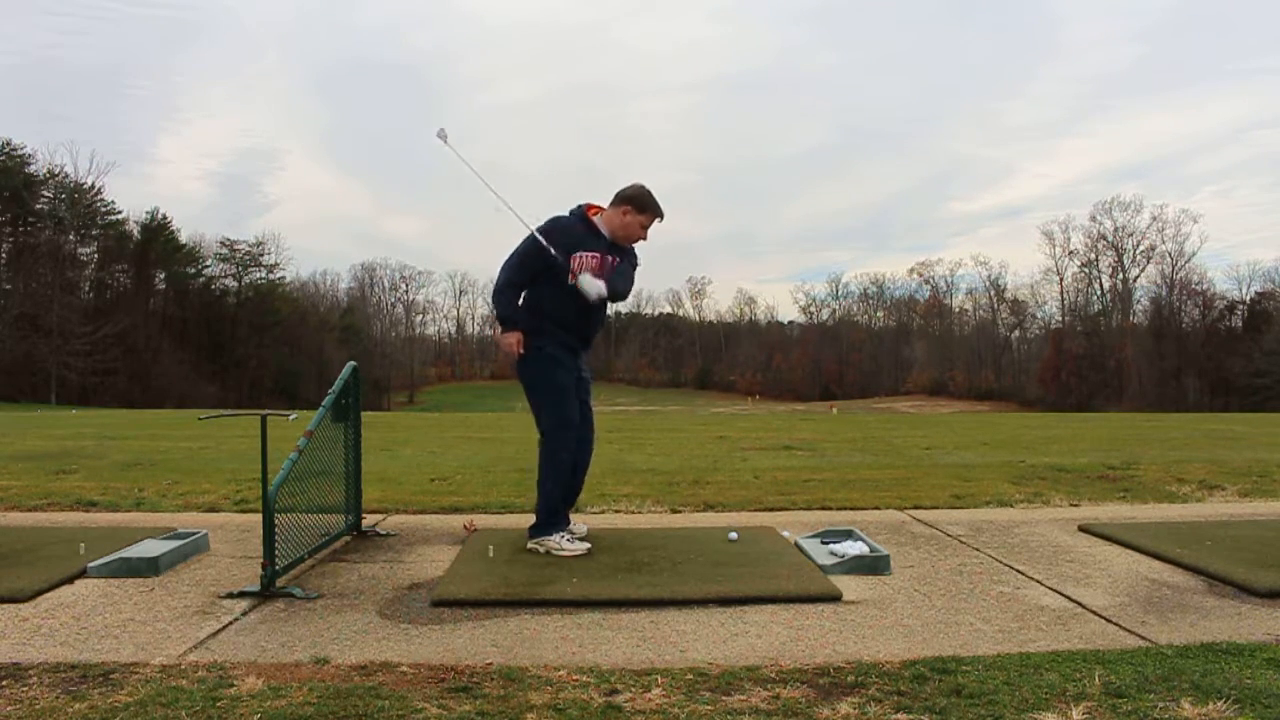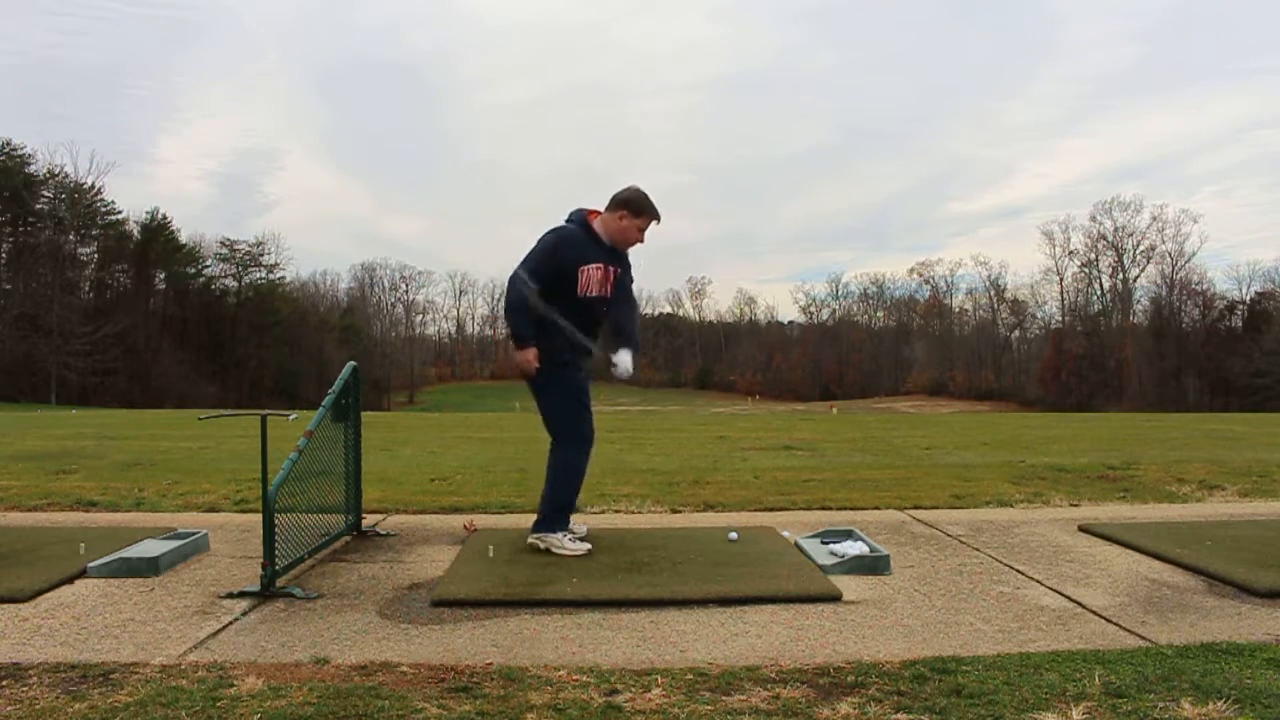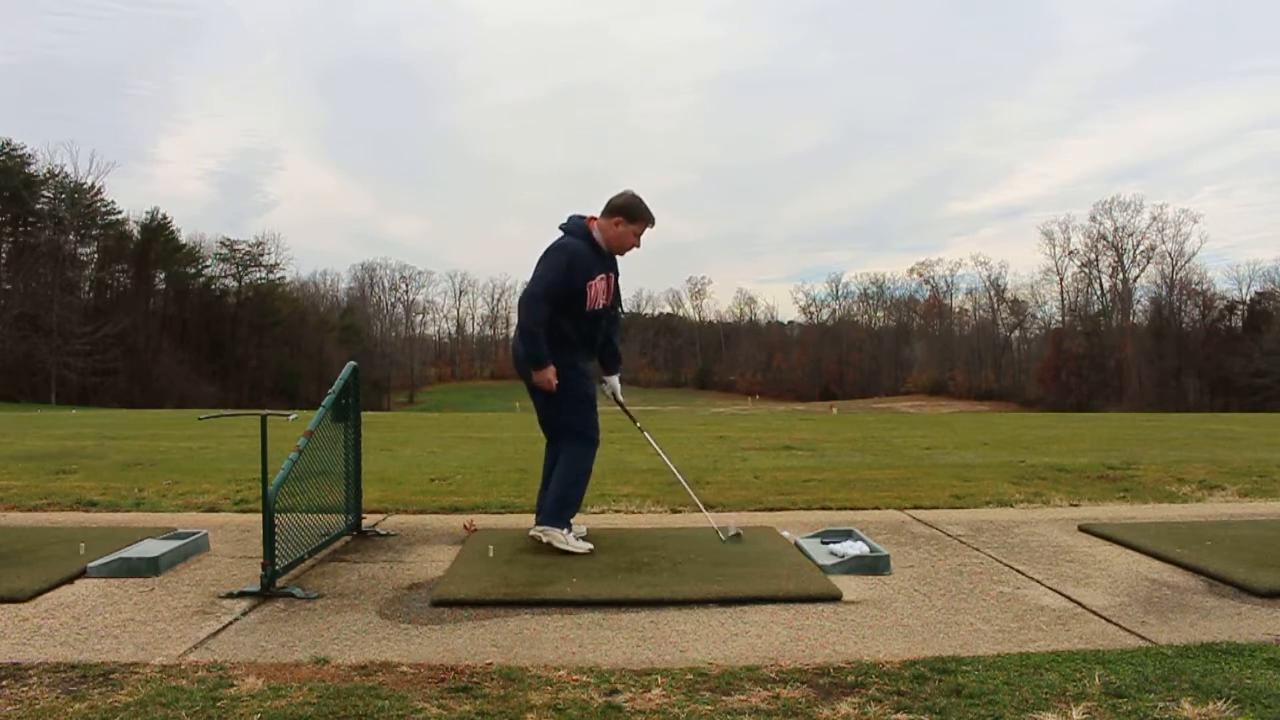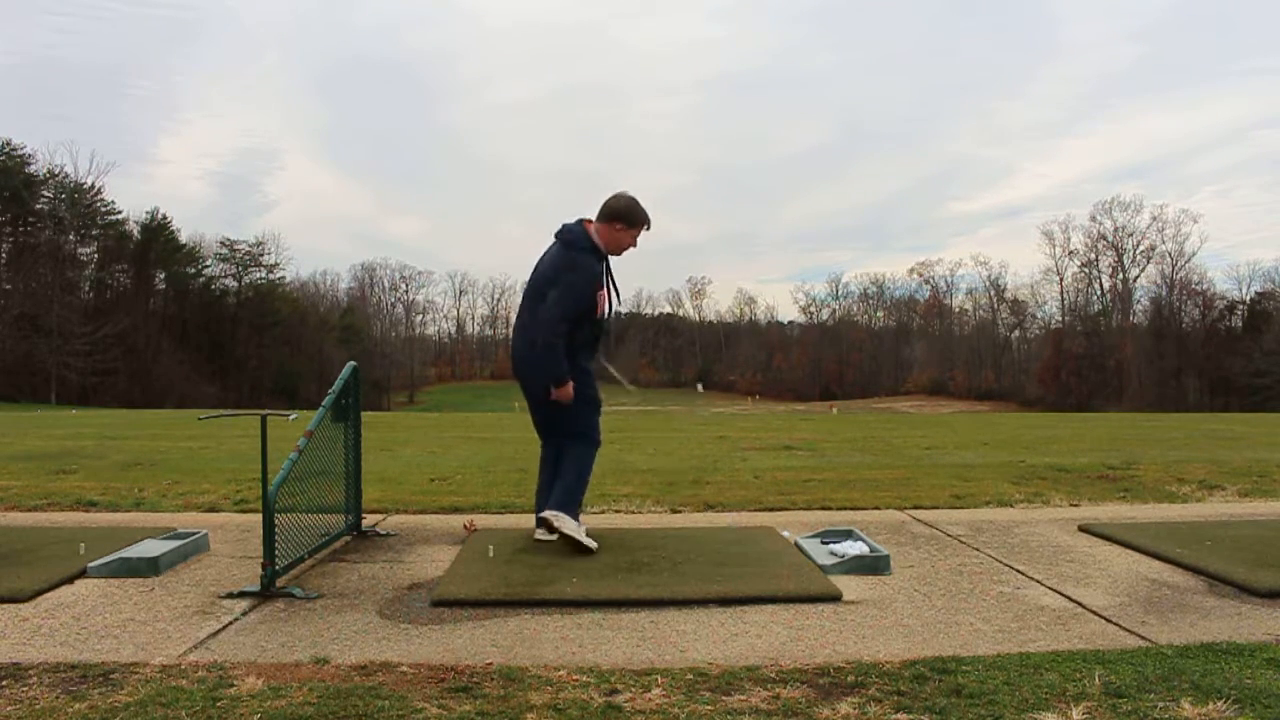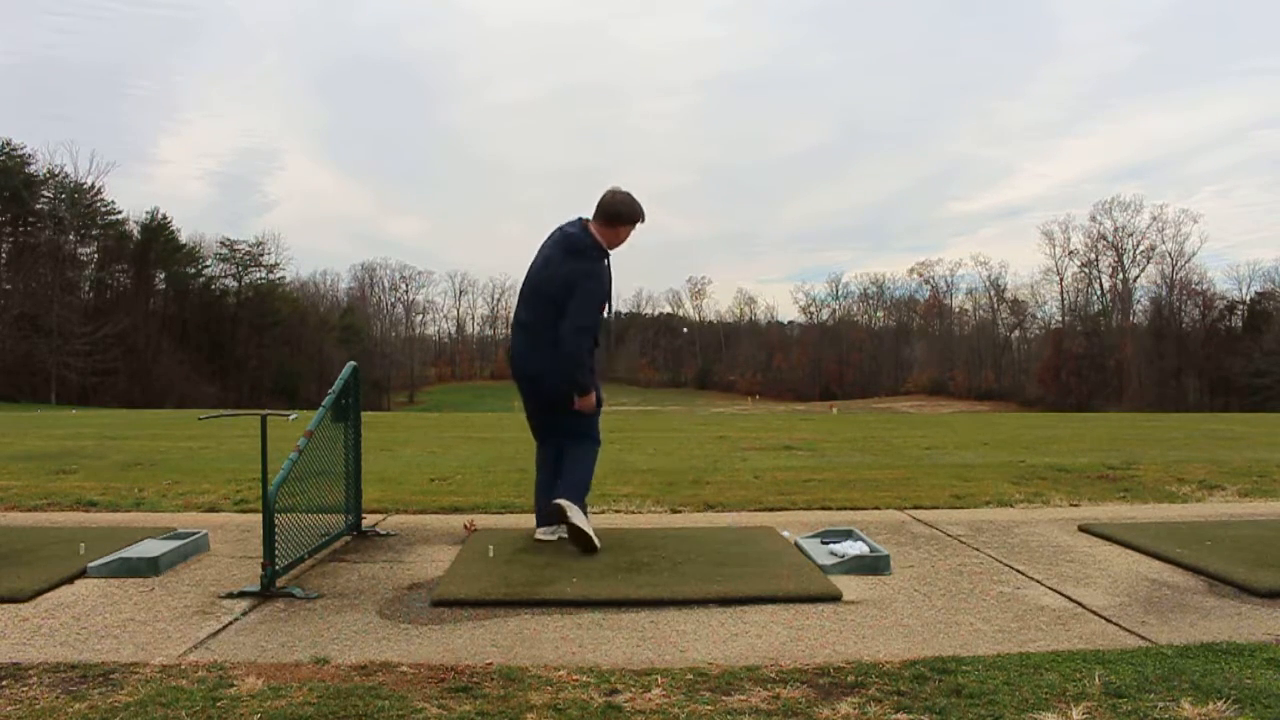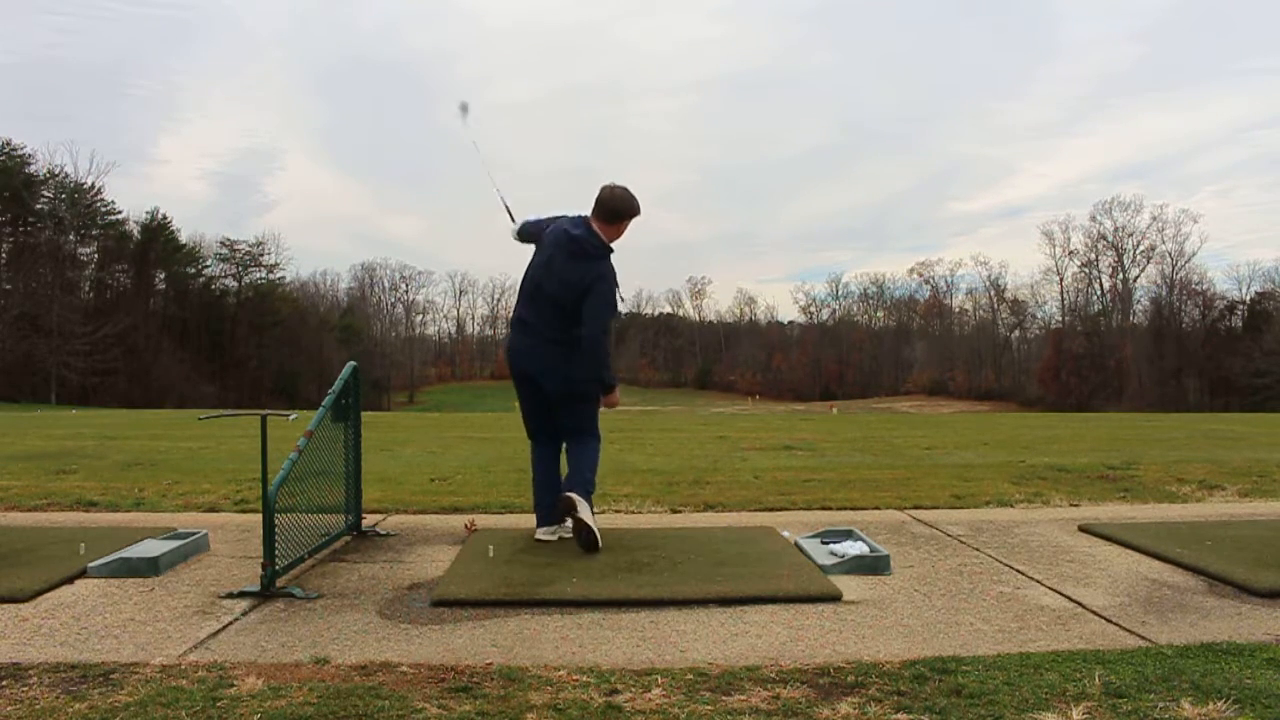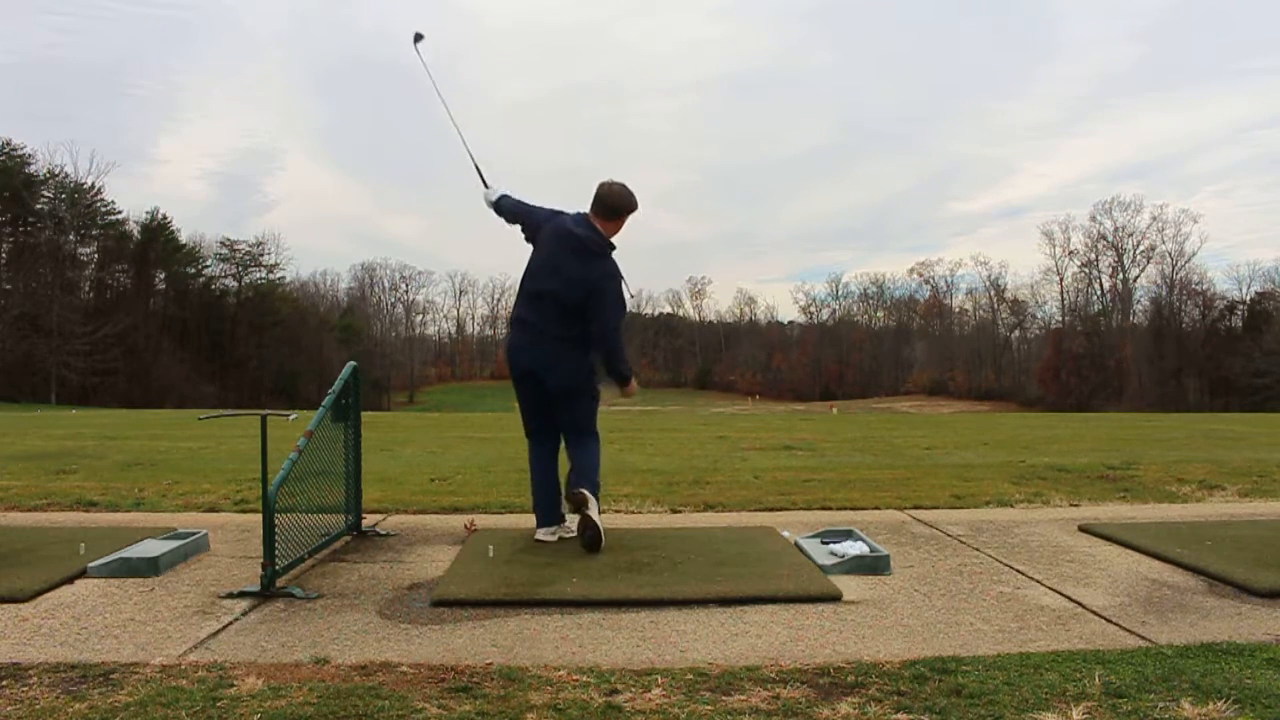
dt=0.1s
person 1, frame 1
left shoulder: (623, 254)
right shoulder: (560, 231)
left elbow: (620, 287)
right elbow: (513, 271)
left wrist: (602, 287)
right wrist: (509, 324)
left hip: (574, 353)
right hip: (542, 349)
left knee: (580, 436)
right knee: (561, 434)
left ankle: (556, 517)
right ankle: (546, 529)
person 1, frame 2
left shoulder: (618, 256)
right shoulder: (566, 240)
left elbow: (624, 305)
right elbow: (520, 286)
left wrist: (626, 348)
right wrist: (522, 341)
left hip: (568, 356)
right hip: (548, 356)
left knee: (569, 435)
right knee: (575, 436)
left ankle: (554, 519)
right ankle: (549, 528)
person 1, frame 3
left shoulder: (606, 259)
right shoulder: (571, 253)
left elbow: (608, 316)
right elbow: (531, 304)
left wrist: (611, 369)
right wrist: (541, 362)
left hip: (565, 359)
right hip: (549, 363)
left knee: (563, 436)
right knee: (581, 437)
left ankle: (551, 516)
right ankle: (553, 522)
person 1, frame 4
left shoulder: (579, 244)
right shoulder: (582, 267)
right elbow: (550, 322)
right wrist: (559, 377)
left hip: (528, 356)
right hip: (555, 363)
left knee: (554, 437)
right knee: (583, 437)
left ankle: (547, 517)
right ankle: (560, 509)
person 1, frame 5
left shoulder: (569, 238)
right shoulder: (591, 271)
right elbow: (577, 333)
right wrist: (584, 386)
left hip: (525, 354)
right hip: (554, 361)
left knee: (549, 437)
right knee: (582, 437)
left ankle: (548, 518)
right ankle: (569, 501)
person 1, frame 6
left shoulder: (558, 230)
right shoulder: (599, 271)
left elbow: (531, 229)
right elbow: (594, 335)
left wrist: (524, 230)
right wrist: (607, 385)
left hip: (521, 348)
right hip: (562, 359)
left knee: (543, 436)
right knee: (583, 436)
left ankle: (548, 519)
right ankle: (576, 495)
person 1, frame 7
left shoulder: (553, 225)
right shoulder: (603, 269)
left elbow: (519, 211)
right elbow: (607, 332)
left wrist: (497, 198)
right wrist: (623, 377)
left hip: (521, 347)
right hip: (564, 358)
left knee: (540, 435)
right knee: (581, 434)
left ankle: (548, 519)
right ankle: (585, 492)
